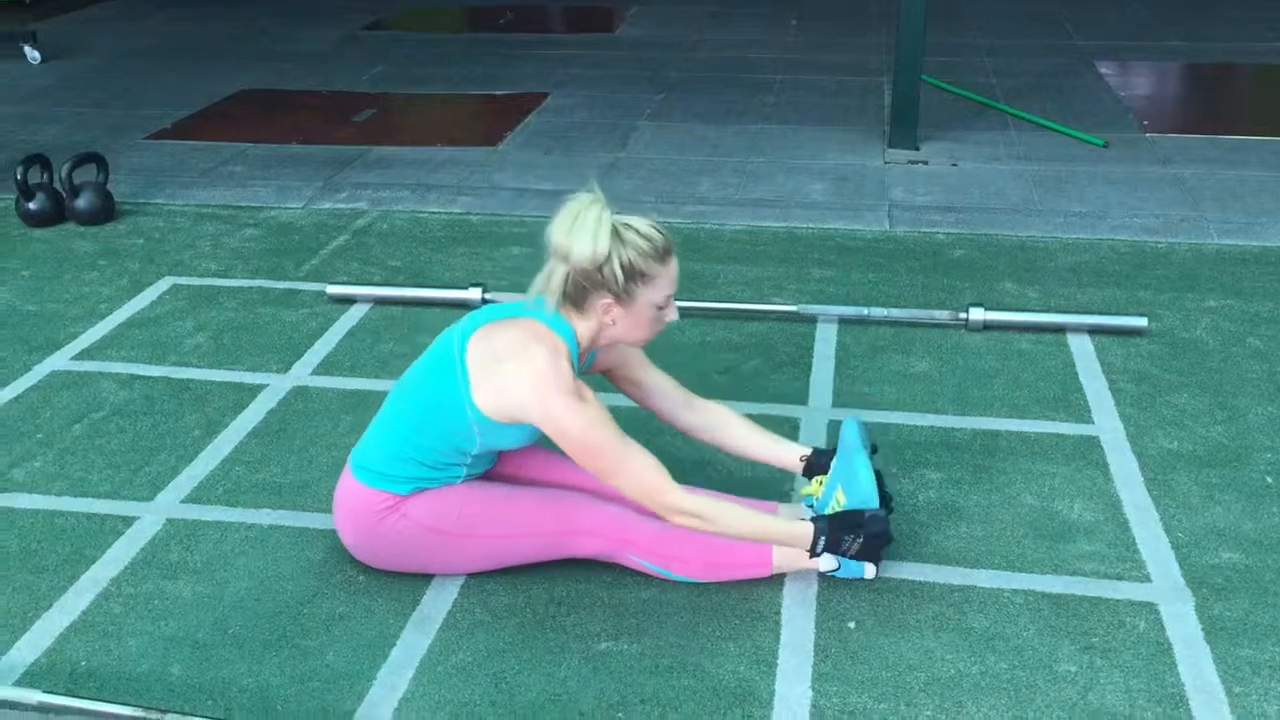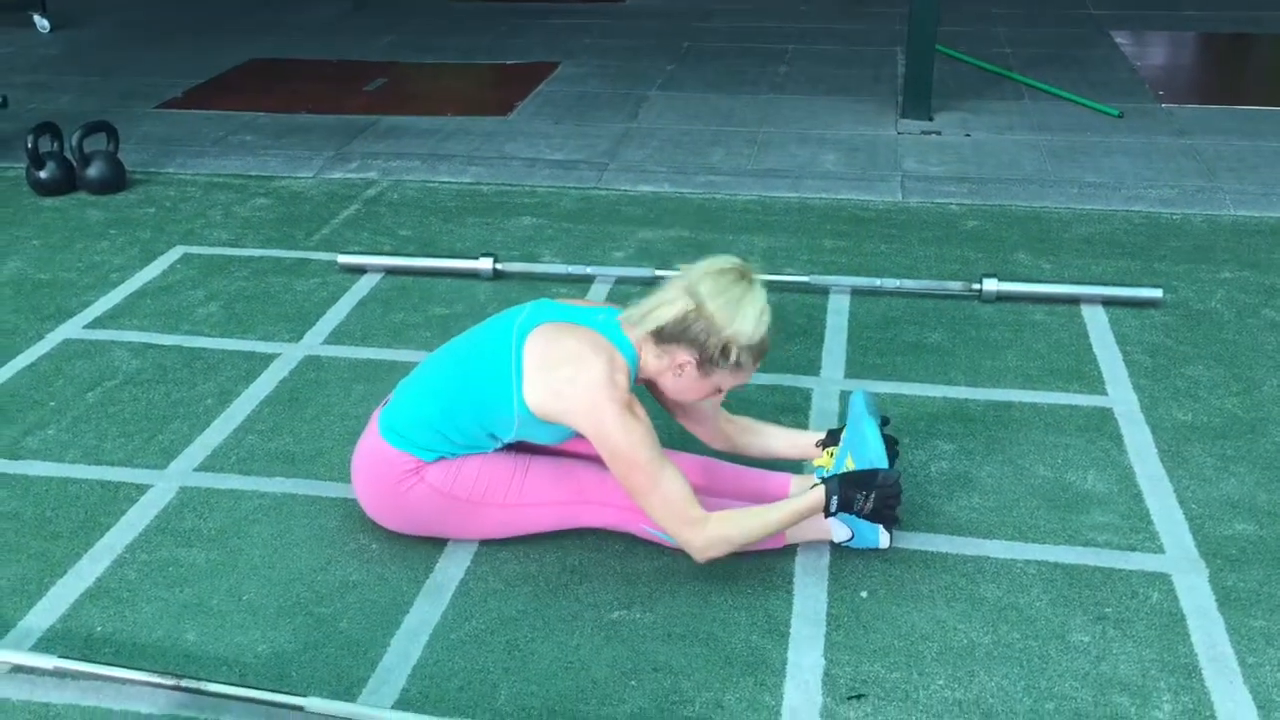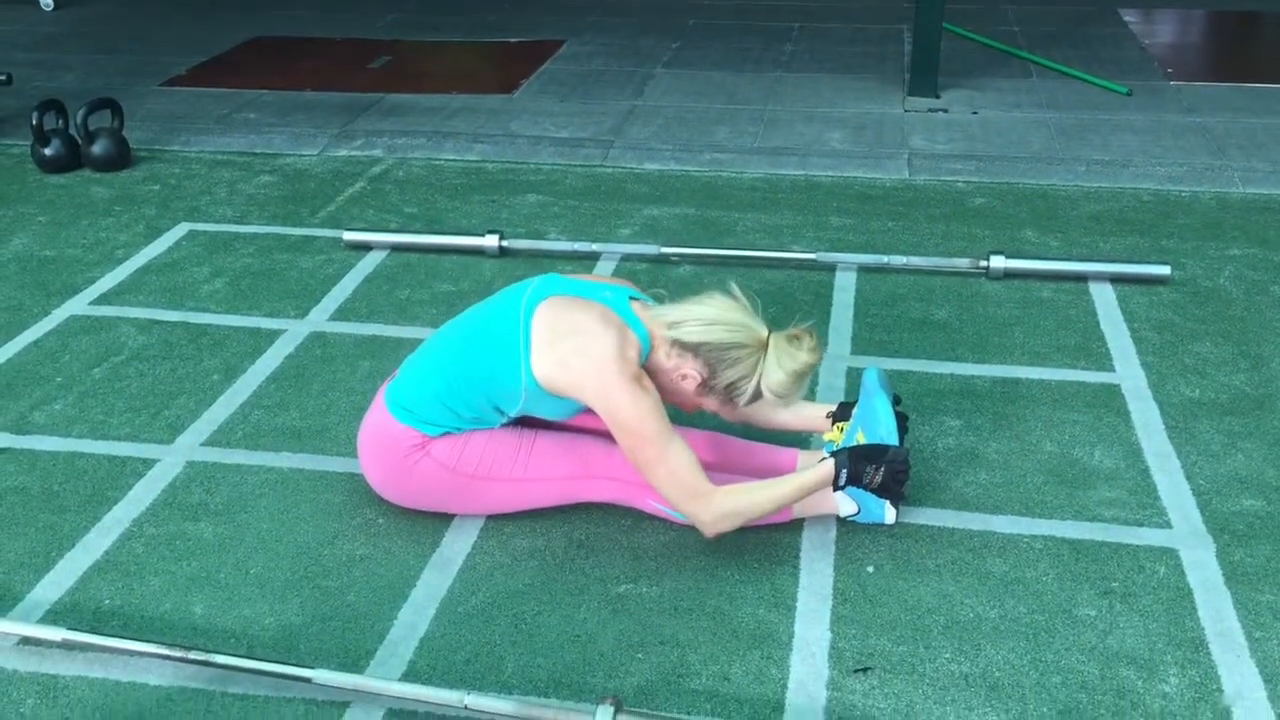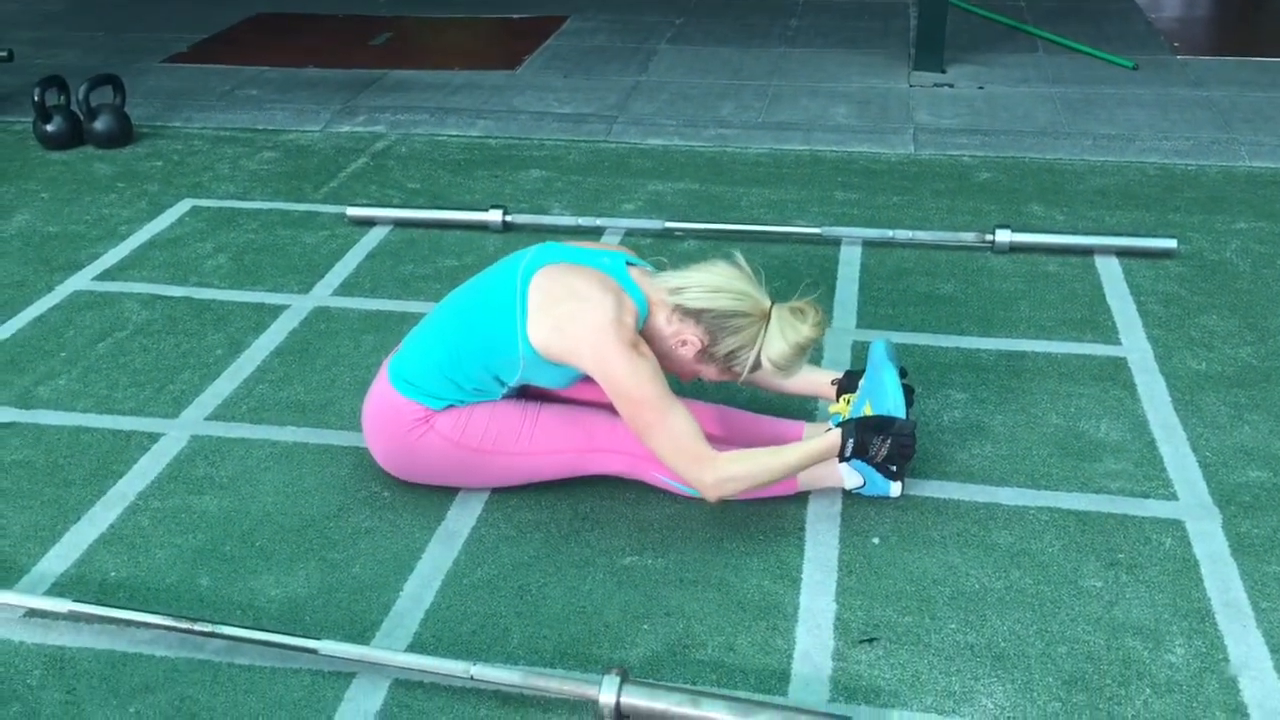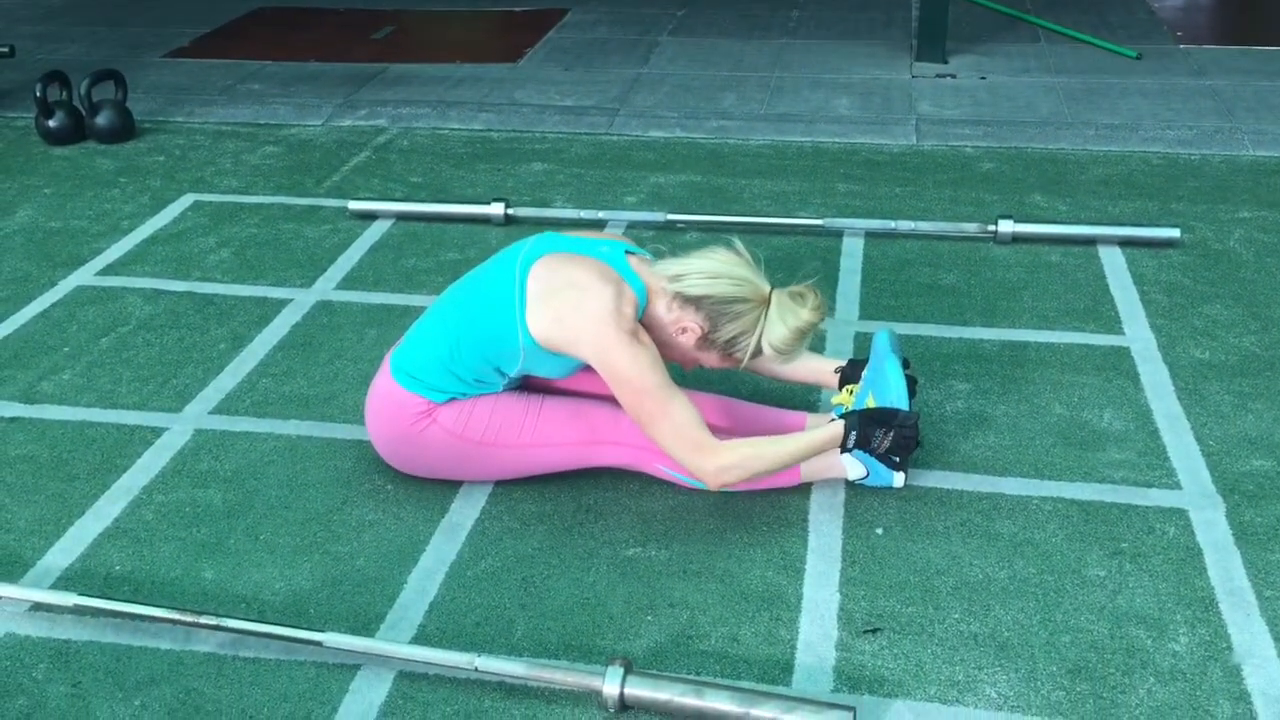
dt=1s
person 1, frame 1
left shoulder: (582, 331)
right shoulder: (545, 376)
left elbow: (695, 413)
right elbow: (677, 509)
left wrist: (807, 460)
right wrist: (815, 536)
right hip: (387, 511)
left knee: (617, 492)
right knee: (600, 528)
left ankle: (801, 513)
right ankle: (818, 556)
person 1, frame 2
left shoulder: (632, 332)
right shoulder: (604, 390)
left elbow: (723, 432)
right elbow: (700, 538)
left wrist: (823, 444)
right wrist: (826, 498)
left hip: (431, 426)
right hip: (402, 474)
left knee: (648, 468)
right knee: (614, 500)
person 1, frame 3
left shoulder: (636, 312)
right shoulder: (616, 371)
left elbow: (733, 404)
right elbow: (709, 512)
left wrist: (832, 416)
right wrist: (835, 469)
left hip: (435, 399)
right hip: (409, 448)
left knee: (657, 445)
right knee: (620, 472)
person 1, frame 4
left shoulder: (633, 279)
right shoulder: (612, 339)
left elbow: (740, 360)
right elbow: (709, 478)
left wrist: (837, 385)
right wrist: (841, 443)
left hip: (443, 373)
right hip: (412, 424)
left knee: (658, 414)
right knee: (623, 445)
left ankle: (824, 437)
person 1, frame 5
left shoulder: (635, 268)
right shoulder: (612, 329)
left elbow: (741, 348)
right elbow: (711, 465)
left wrist: (839, 374)
right wrist: (845, 434)
left hip: (451, 366)
right hip: (417, 418)
left knee: (661, 405)
right knee: (625, 436)
left ankle: (829, 425)
